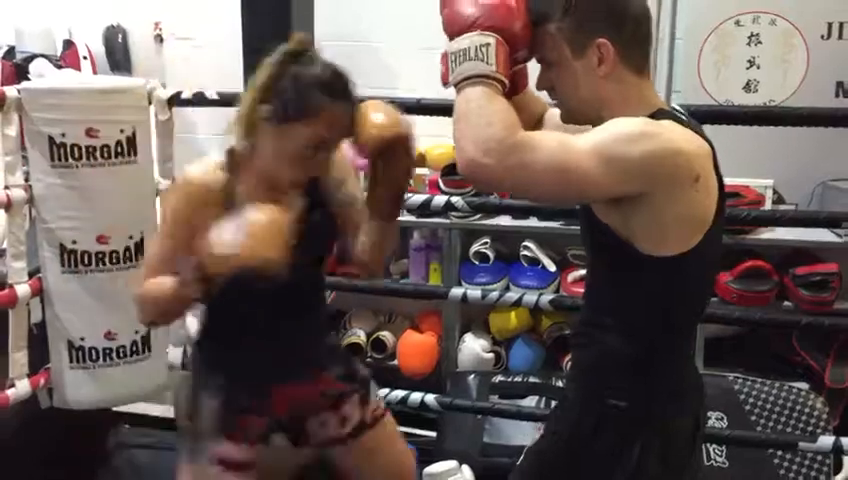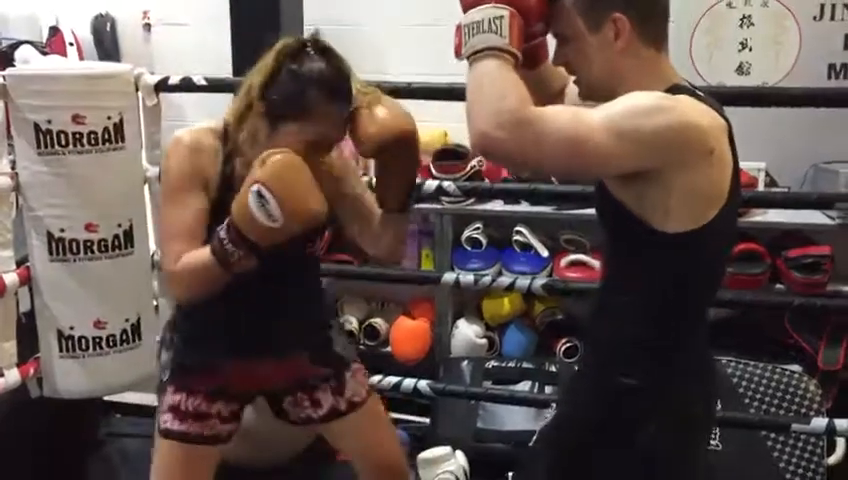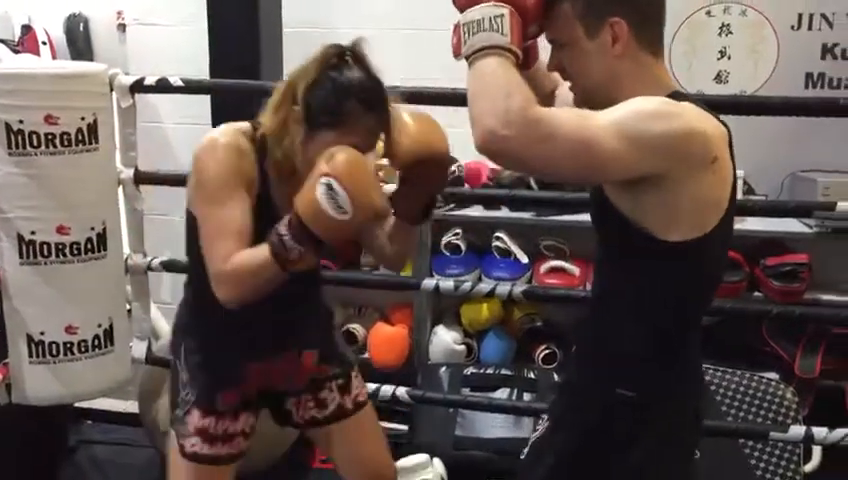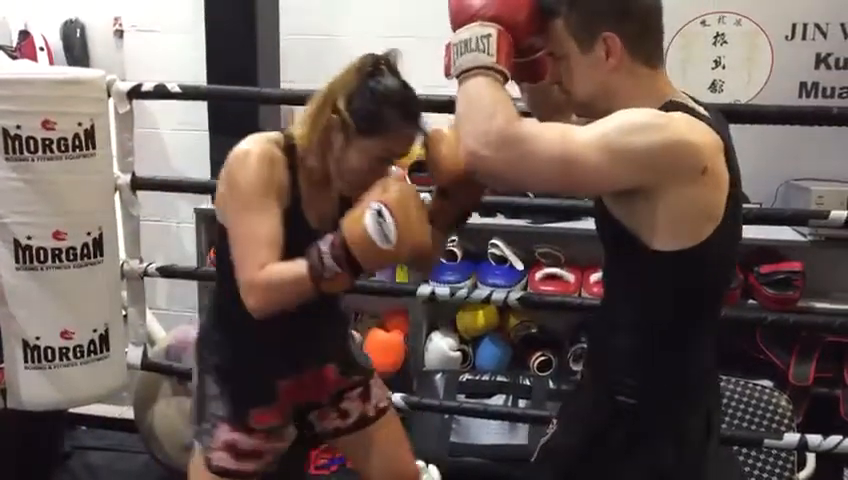
dt=0.7s
person 1, frame 1
left shoulder: (658, 148)
right shoulder: (650, 135)
left elbow: (486, 159)
right elbow: (533, 129)
left wrist: (476, 56)
right wrist: (507, 67)
left hip: (631, 420)
right hip: (640, 399)
person 1, frame 2
left shoulder: (672, 123)
right shoulder: (667, 109)
left elbow: (498, 132)
right elbow: (547, 108)
right wrist: (525, 41)
left hip: (643, 396)
right hip: (644, 379)
person 1, frame 3
left shoulder: (676, 130)
right shoulder: (650, 120)
left elbow: (504, 132)
right elbow: (540, 104)
right wrist: (517, 43)
left hip: (634, 407)
right hip: (616, 386)
person 1, frame 4
left shoulder: (667, 142)
right shoulder: (682, 121)
left elbow: (487, 150)
right elbow: (560, 121)
left wrist: (479, 44)
right wrist: (525, 52)
left hip: (644, 414)
right hip: (653, 394)
person 2, frame 1
left shoulder: (328, 174)
right shoulder: (203, 186)
left elbow: (369, 260)
right elbow: (149, 304)
left wrist: (386, 188)
right wrist: (204, 272)
left hip: (318, 365)
right hip: (233, 378)
person 2, frame 2
left shoulder: (326, 162)
right shoulder: (194, 151)
left elbow: (386, 250)
right elbow: (181, 282)
left wrist: (394, 182)
right wrist: (246, 236)
left hip: (304, 340)
right hip: (208, 352)
person 2, frame 3
left shoulder: (344, 164)
right shoulder: (226, 152)
left elbow: (392, 254)
right elbow: (230, 283)
left wrist: (416, 195)
right wrist: (306, 232)
left hip: (306, 341)
right hip: (218, 353)
person 2, frame 4
left shoulder: (358, 175)
right shoulder: (257, 161)
left elbow: (417, 254)
right elbow: (260, 292)
right wrist: (344, 254)
left hip: (323, 358)
right hip: (241, 368)
